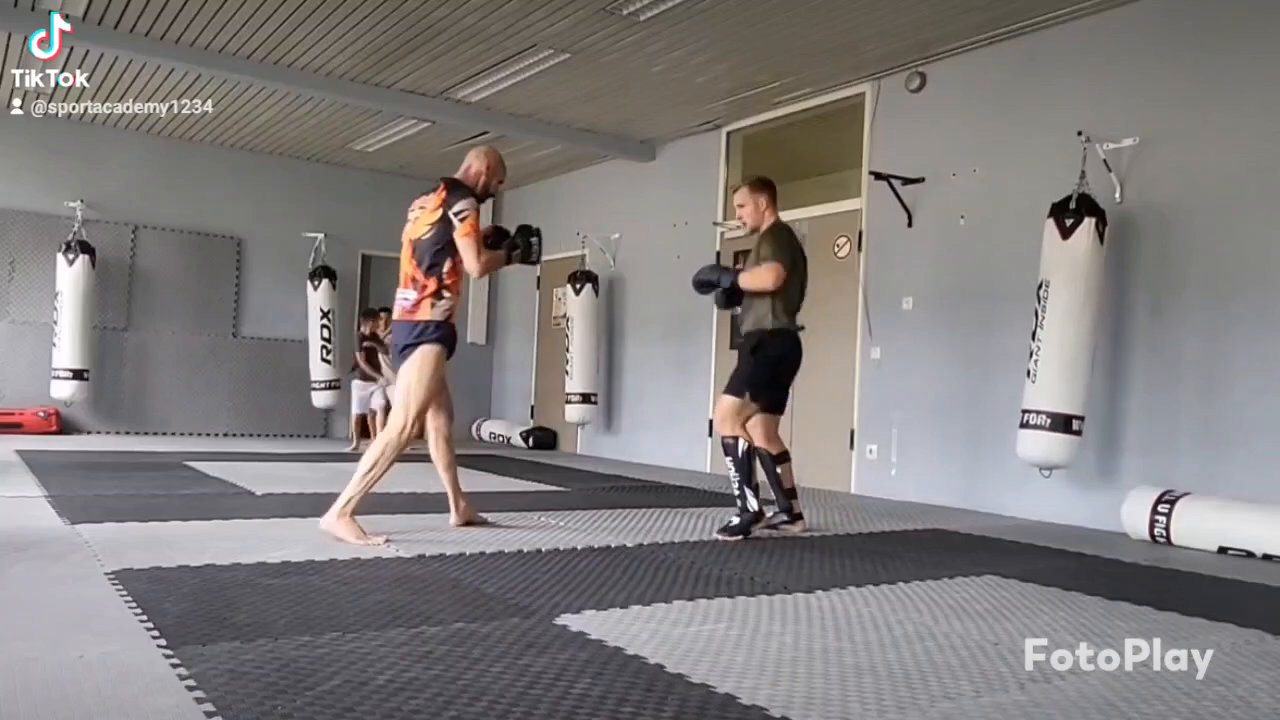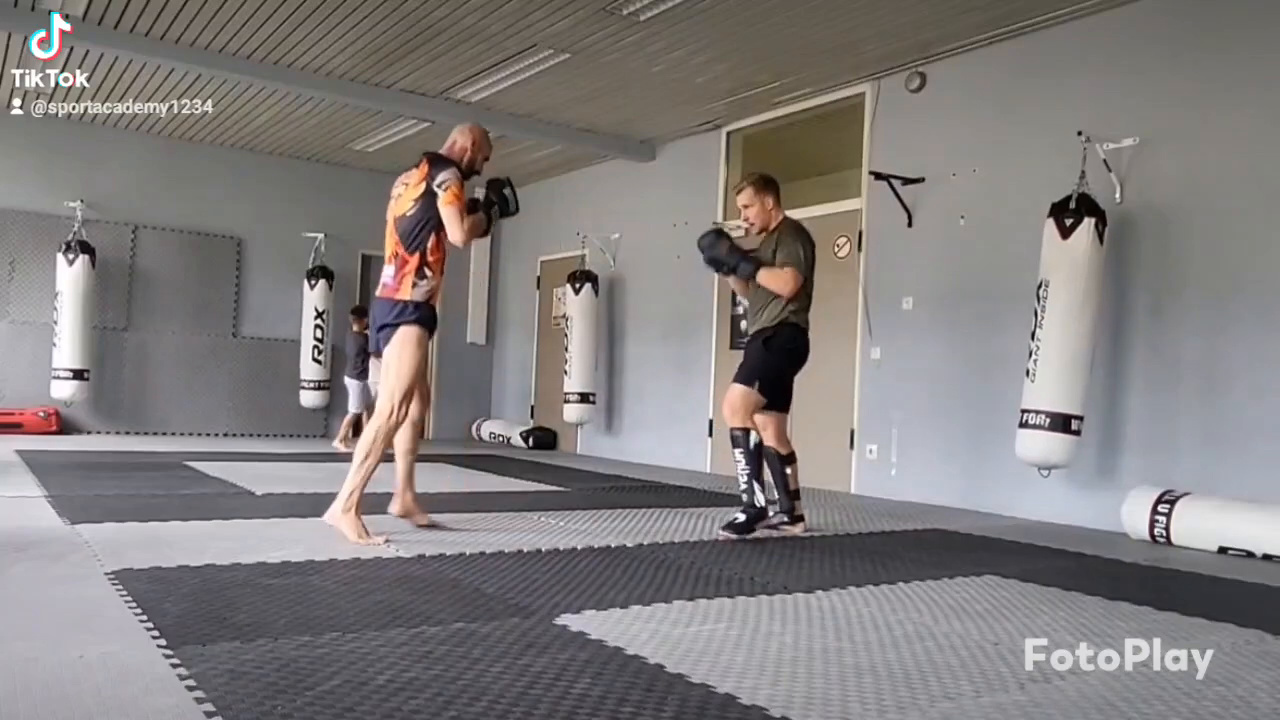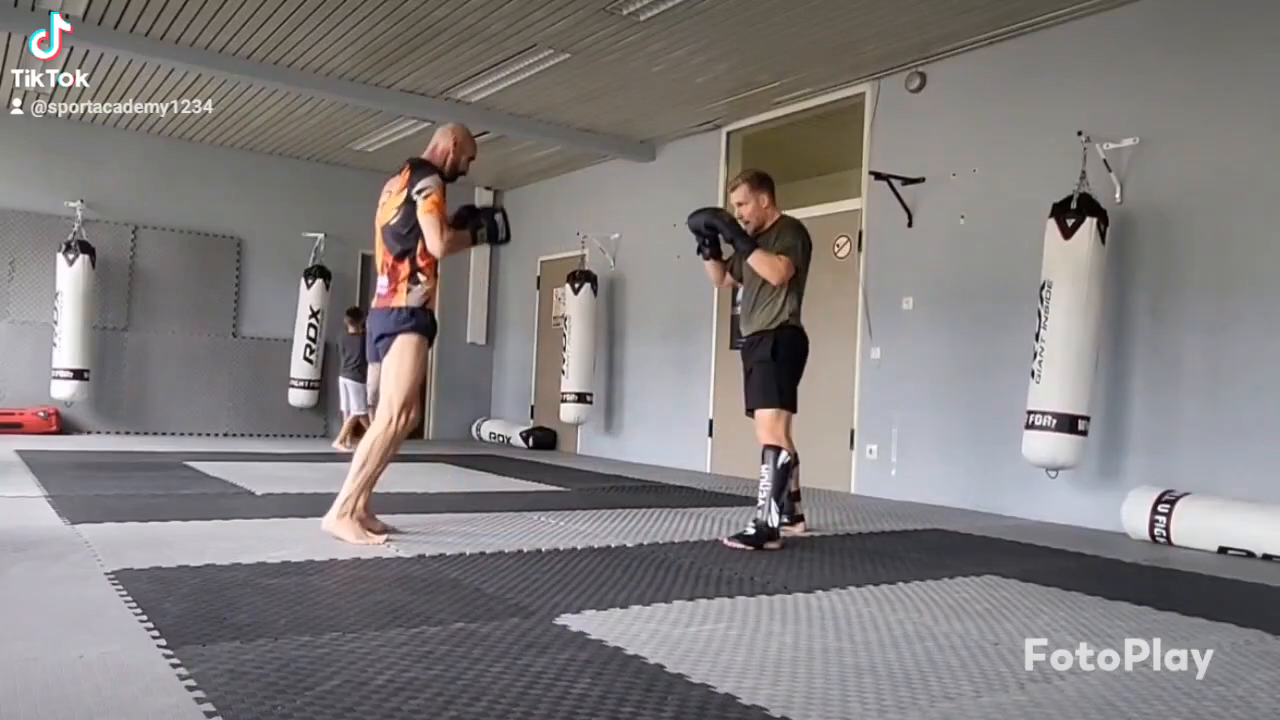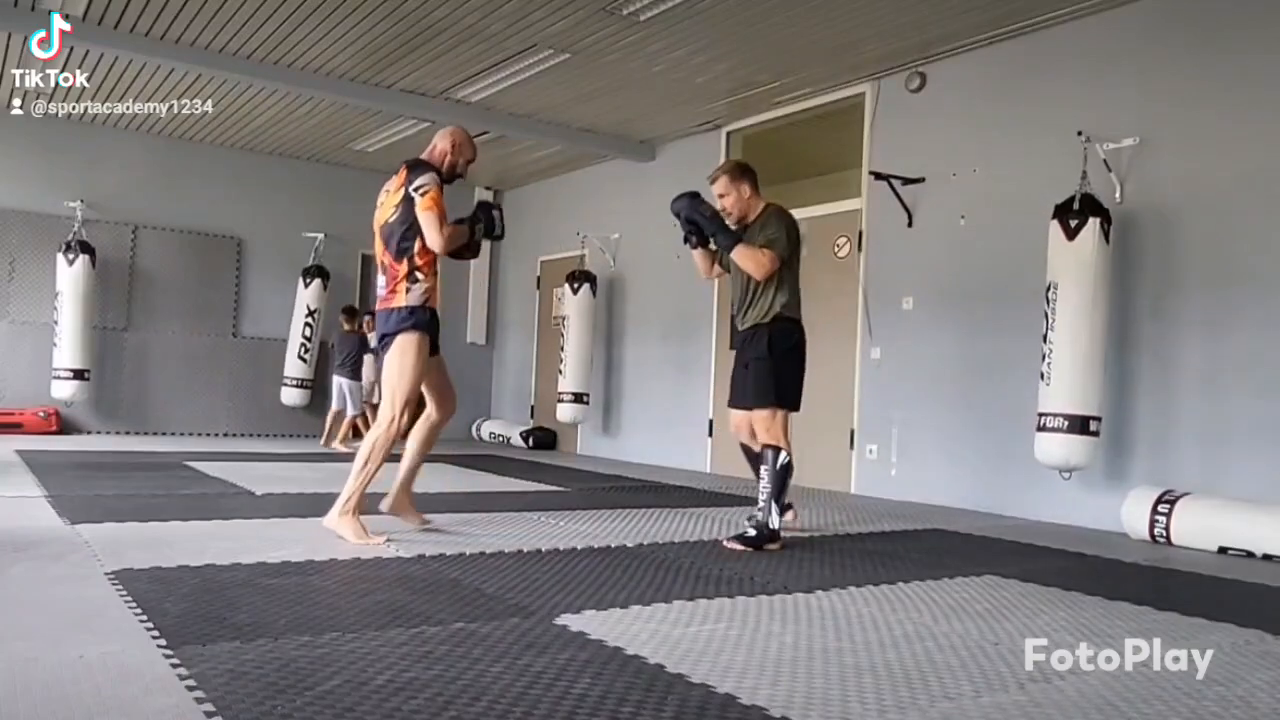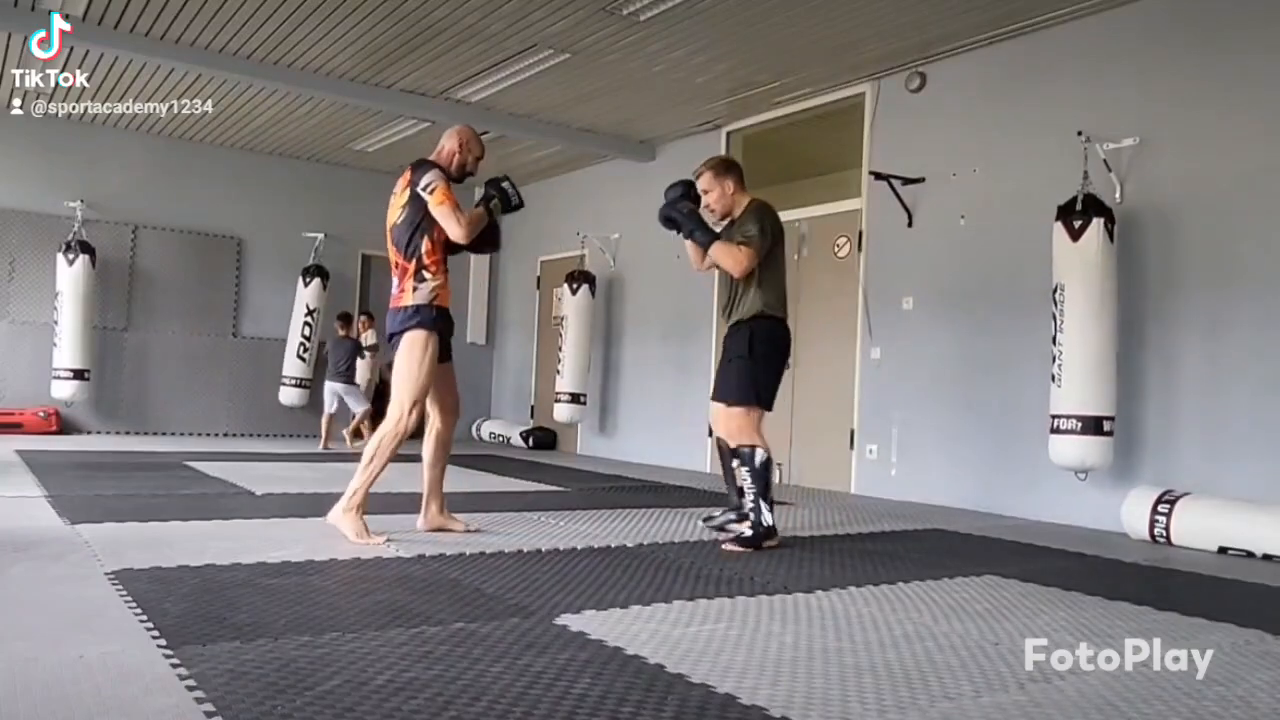
dt=0.2s
person 1, frame 1
left shoulder: (424, 202)
right shoulder: (462, 202)
right elbow: (476, 267)
left wrist: (482, 243)
right wrist: (511, 252)
left hip: (408, 322)
right hip: (428, 325)
left knee: (441, 418)
right knee: (404, 424)
left ankle: (459, 507)
right ankle: (341, 511)
person 1, frame 2
left shoulder: (410, 177)
right shoulder: (445, 173)
right elbow: (459, 236)
left wrist: (474, 214)
right wrist: (489, 212)
left hip: (391, 301)
right hip: (408, 306)
left knee: (415, 402)
right knee: (394, 408)
left ankle: (404, 495)
right ankle: (344, 506)
person 1, frame 3
left shoulder: (398, 183)
right shoulder: (428, 180)
right elbow: (438, 245)
left wrist: (457, 227)
right wrist: (476, 231)
left hip: (388, 311)
right hip: (405, 312)
left knee: (406, 415)
right knee: (393, 417)
left ankle: (359, 504)
right ankle: (341, 512)
person 1, frame 4
left shoulder: (398, 183)
right shoulder: (424, 178)
right elbow: (438, 241)
left wrist: (458, 235)
right wrist: (472, 228)
left hip: (400, 310)
right hip: (408, 311)
left knee: (443, 404)
right knee: (395, 417)
left ankle: (400, 493)
right ankle: (344, 510)
person 1, frame 5
left shoulder: (416, 184)
right shoulder: (429, 176)
right elbow: (461, 230)
left wrist: (456, 241)
right wrist: (491, 205)
left hip: (426, 312)
right hip: (418, 311)
left knee: (446, 412)
right knee: (404, 415)
left ankle: (432, 510)
right ankle: (349, 506)
person 2, frame 1
left shoulder: (775, 238)
right shoulder: (786, 242)
left elbow: (771, 278)
left wrist: (727, 278)
right wrist: (739, 294)
left hip: (770, 344)
right hip: (778, 344)
left knee: (726, 417)
right knee: (760, 430)
left ankle: (749, 509)
right ankle: (790, 512)
person 2, frame 2
left shoulder: (792, 234)
right shoulder: (768, 241)
left elbow: (788, 285)
right elbow: (746, 289)
left wrist: (744, 263)
right wrist: (727, 265)
left hip: (782, 339)
right hip: (767, 340)
left knee: (735, 408)
right knee: (770, 430)
left ankle: (754, 504)
right ankle: (791, 512)
person 2, frame 3
left shoulder: (790, 231)
right shoulder: (754, 239)
left elbow: (778, 273)
right elbow: (721, 280)
left wrist: (738, 240)
right wrist: (709, 246)
left hip: (780, 341)
right hip: (756, 342)
left knee: (771, 427)
right knee: (775, 432)
left ankle: (767, 526)
right ankle: (791, 513)
person 2, frame 4
left shoulder: (777, 220)
right shoulder: (741, 231)
left elbow: (762, 267)
right elbow: (709, 270)
left wrist: (720, 231)
right wrist: (696, 235)
left hip: (777, 335)
right hip: (750, 337)
left knee: (767, 426)
right knee: (742, 426)
left ankle: (768, 527)
right ankle: (775, 502)
person 2, frame 5
left shoulder: (759, 215)
right shoulder: (735, 225)
left elbow: (739, 264)
right elbow: (701, 262)
left wrist: (697, 227)
right wrist: (688, 227)
left hip: (760, 332)
right hip: (741, 333)
left knee: (742, 426)
right knee: (722, 422)
left ankle: (763, 524)
right ankle: (742, 508)
